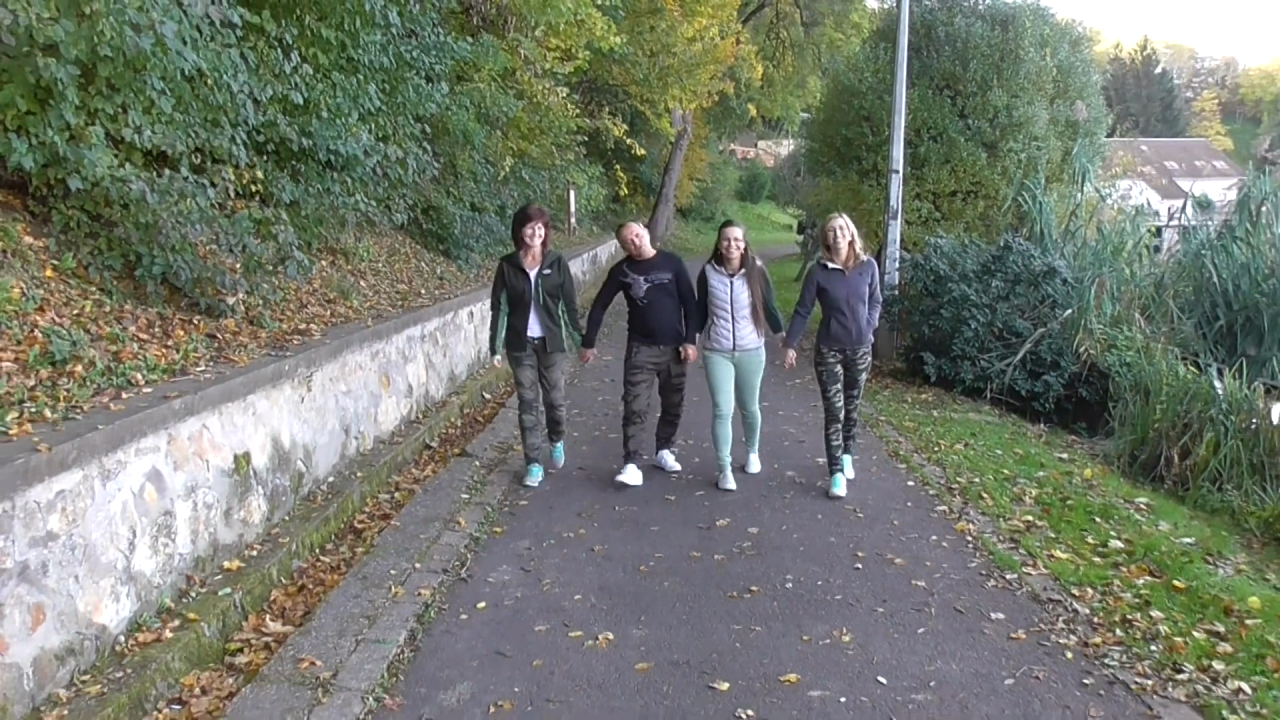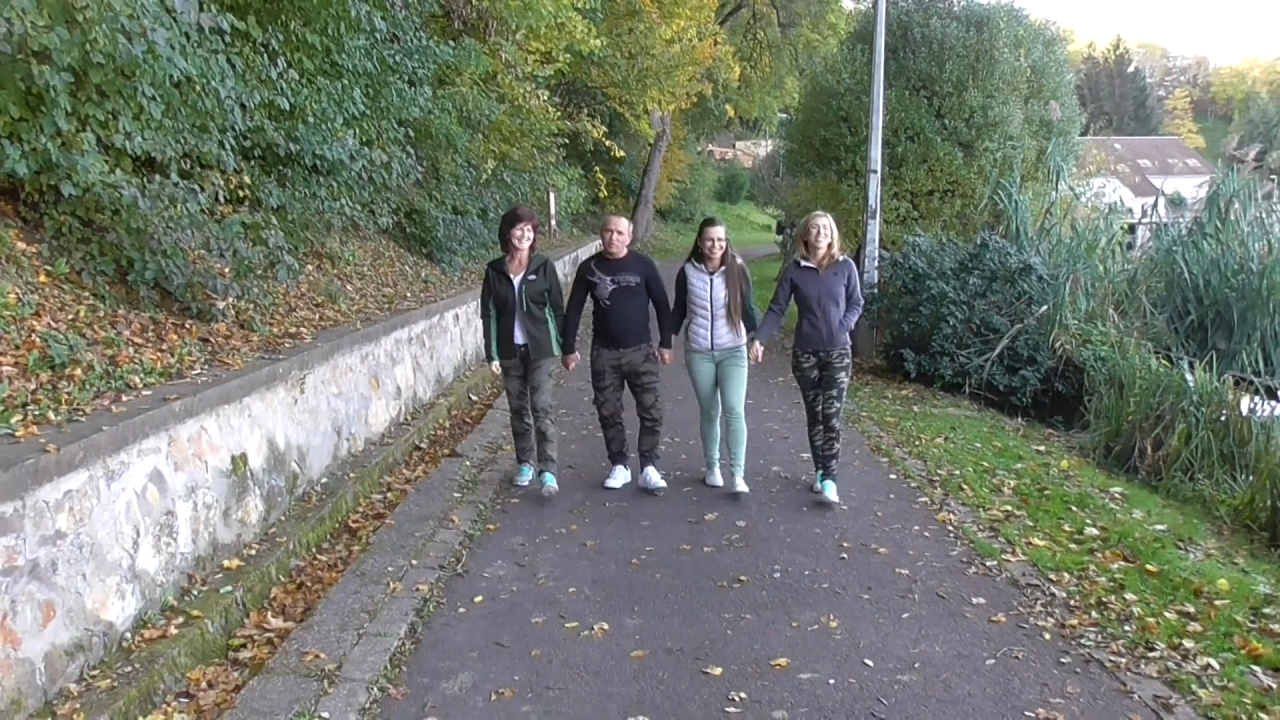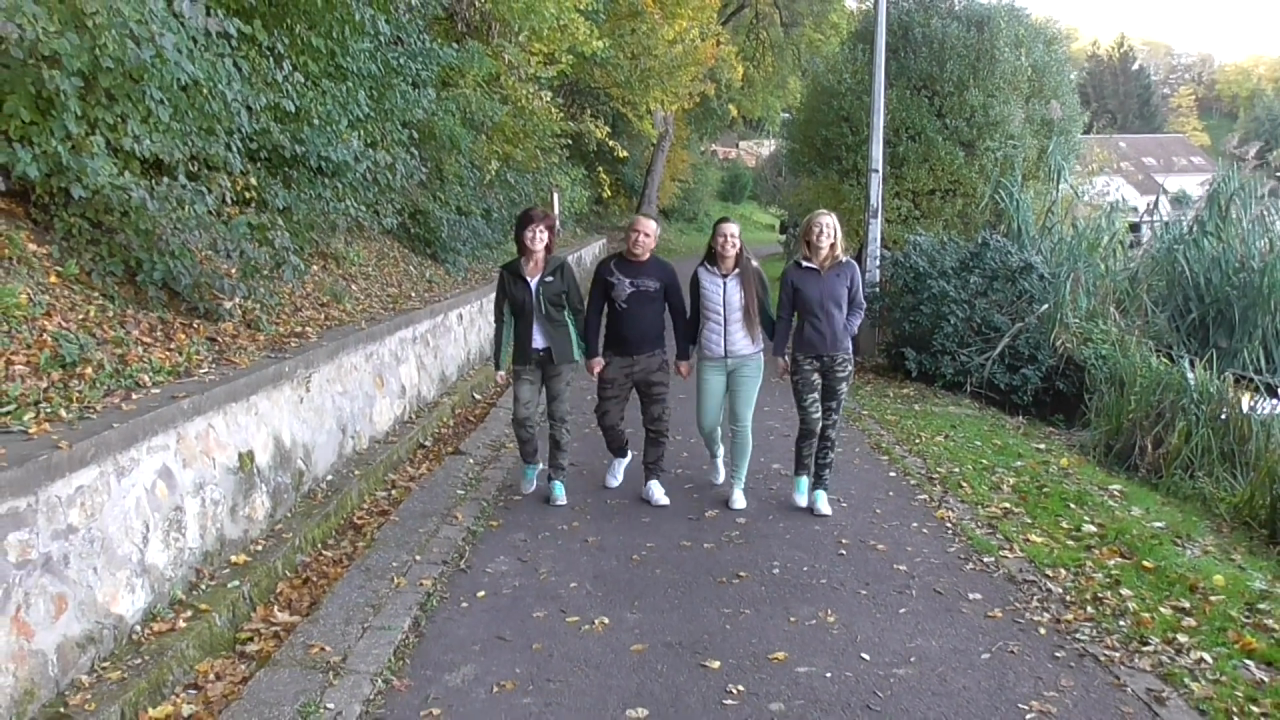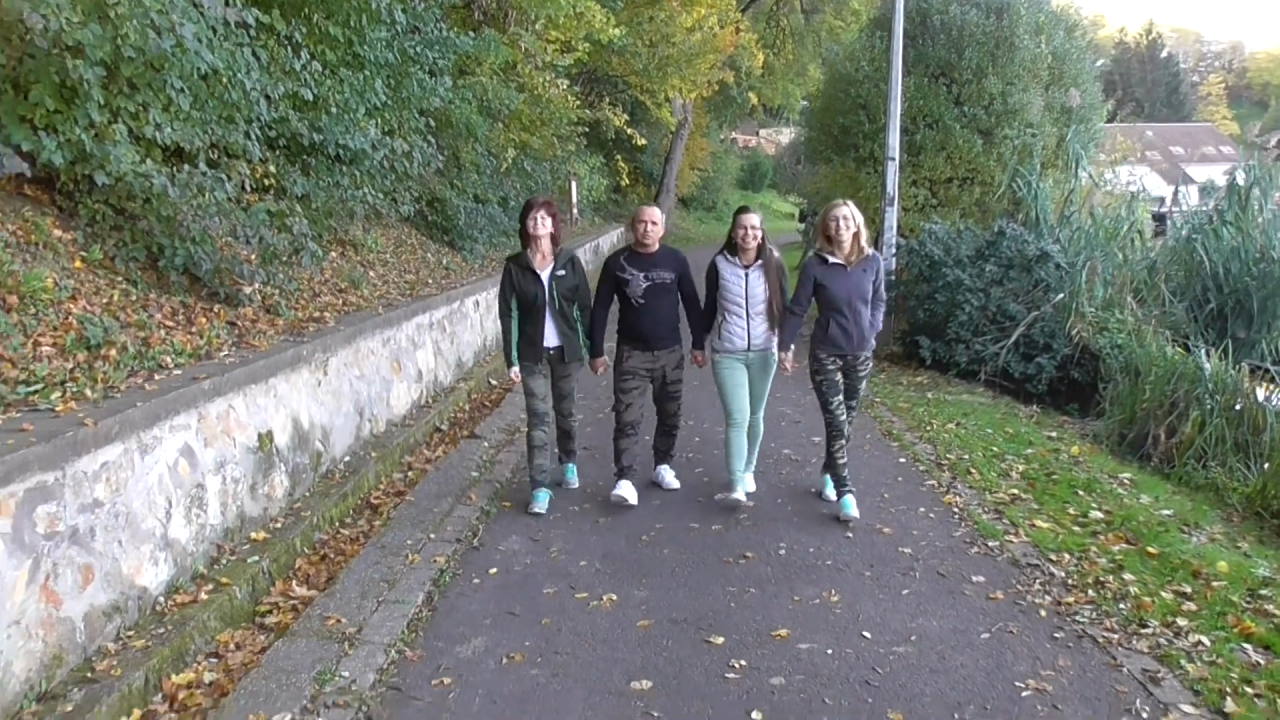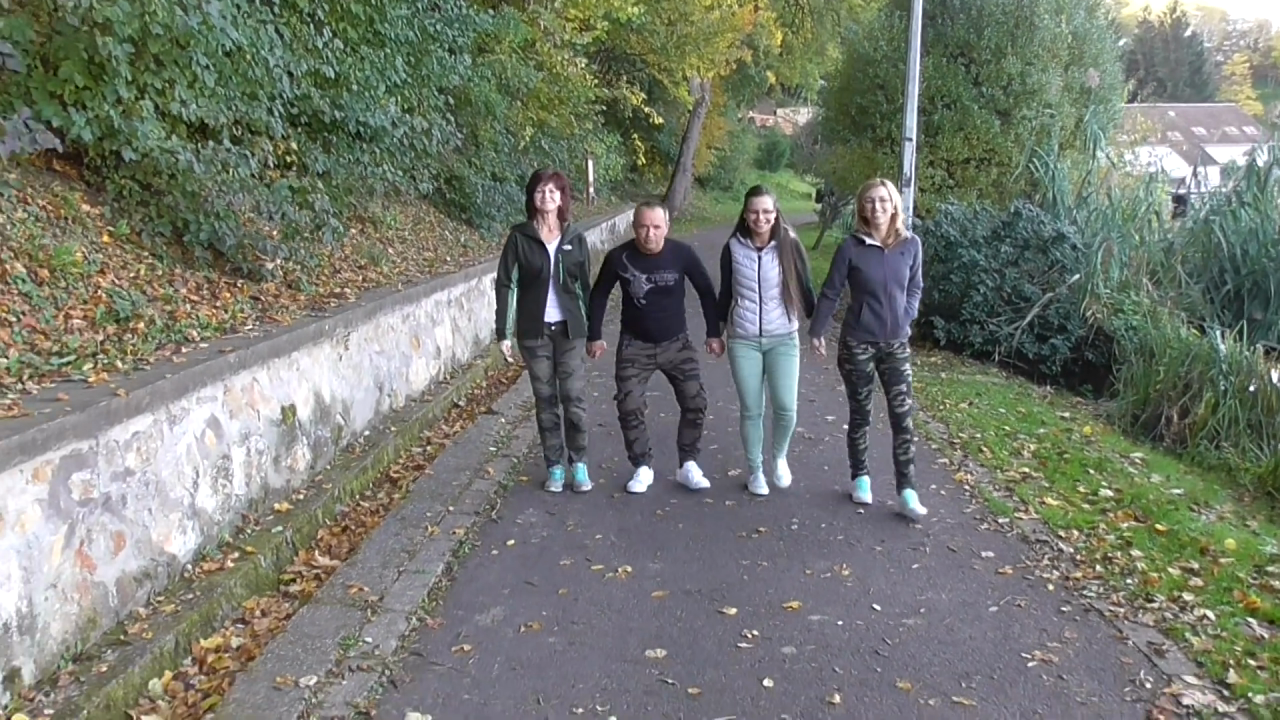
dt=0.5s
person 1, frame 1
left shoulder: (868, 266)
right shoulder: (818, 272)
left elbow: (876, 301)
right elbow: (802, 311)
left wrist: (868, 326)
right wrist: (790, 345)
left hip: (860, 349)
right hip: (828, 350)
left knee: (852, 407)
right knee: (834, 412)
left ankle: (846, 454)
right ankle: (836, 473)
person 1, frame 2
left shoulder: (845, 266)
right shoulder: (793, 270)
left elbow: (856, 304)
right elbow: (777, 309)
left wrist: (843, 327)
right wrist: (758, 339)
left hip: (838, 351)
right hip: (805, 352)
left knee: (832, 414)
right knee: (814, 414)
left ankle: (829, 479)
right ankle: (821, 470)
person 1, frame 3
left shoulder: (848, 269)
right shoulder: (794, 272)
left elbow: (858, 308)
right elbow: (784, 316)
left wrist: (845, 333)
right wrist: (780, 352)
left hip: (840, 357)
right hip: (805, 357)
left knee: (829, 426)
right knee: (810, 423)
left ankle: (819, 488)
right ankle: (801, 477)
person 1, frame 4
left shoulder: (872, 261)
right shoulder: (814, 266)
left elbow: (879, 301)
right elbow: (797, 309)
left wrist: (871, 330)
right wrist: (785, 346)
left hip: (861, 355)
right hip: (825, 355)
left knee: (845, 423)
right knee: (837, 425)
left ankle: (829, 473)
right ankle: (845, 493)
person 1, frame 5
left shoulder: (911, 245)
right shoulder: (851, 247)
right elbow: (831, 292)
left wrist: (906, 317)
right wrist: (817, 331)
left hip: (897, 343)
right hip: (857, 342)
left knee: (902, 416)
right knee: (860, 412)
left ankle: (906, 491)
right ankle: (860, 476)
person 2, frame 1
left shoulder: (557, 263)
right shoulder: (507, 266)
left elbow: (570, 304)
right elbow: (499, 307)
left wrist: (580, 340)
right wrist: (495, 346)
left hip: (552, 343)
right hip: (521, 345)
left knee: (555, 400)
right knee: (528, 403)
left ankle: (556, 441)
right ankle: (533, 463)
person 2, frame 2
left shoulder: (544, 266)
right shoulder: (495, 271)
left elbow: (557, 309)
right elbow: (488, 314)
right wrist: (491, 354)
left hip: (541, 350)
right hip: (510, 351)
left knee: (542, 409)
right knee: (518, 410)
left ankle: (548, 472)
right ankle: (525, 463)
person 2, frame 3
left shoulder: (561, 268)
right shoulder: (509, 273)
left elbow: (577, 311)
right elbow: (503, 319)
left wrist: (587, 351)
right wrist: (500, 362)
left hip: (559, 354)
right hip: (525, 357)
left knee: (558, 417)
right knee: (523, 417)
left ankle: (557, 479)
right ankle: (531, 463)
person 2, frame 4
left shoulder: (569, 261)
right shoulder: (515, 266)
left elbow: (585, 306)
right elbow: (507, 314)
right wrist: (511, 359)
left hip: (566, 351)
right hip: (532, 354)
left knee: (565, 411)
right knee: (538, 417)
left ankle: (568, 462)
right ankle: (539, 489)
person 2, frame 5
left shoulder: (575, 239)
right shoulder: (519, 237)
left elbow: (585, 286)
right elbow: (505, 285)
left wrist: (592, 331)
right wrist: (503, 332)
left hip: (569, 329)
right hip: (533, 331)
left knee: (574, 397)
right knee: (546, 400)
left ankle: (578, 463)
right ankle: (554, 466)
person 3, frame 1
left shoulder: (757, 272)
right shoulder: (707, 273)
left elbow: (769, 307)
right elbow: (701, 310)
left hip: (751, 352)
right hip: (717, 353)
left knee: (750, 409)
right knee: (722, 410)
left ankle: (752, 451)
right ankle: (725, 470)
person 3, frame 2
left shoulder: (737, 269)
right shoulder: (687, 272)
left elbow: (747, 308)
right elbow: (679, 309)
left hip: (733, 351)
right hip: (698, 353)
left knee: (734, 412)
right knee: (709, 412)
left ankle: (738, 475)
right ankle: (712, 466)
person 3, frame 3
left shoulder: (753, 273)
right shoulder: (701, 275)
left elbow: (767, 315)
right elbow: (694, 317)
left hip: (748, 360)
right hip: (710, 361)
left knee: (741, 425)
right knee: (707, 422)
left ankle: (737, 487)
right ankle: (717, 454)
person 3, frame 4
left shoulder: (774, 265)
right shoulder: (719, 265)
left elbow: (784, 307)
right elbow: (710, 307)
left hip: (763, 352)
right hip: (727, 354)
left knee: (754, 416)
right knee: (737, 418)
left ankle: (748, 470)
right ankle: (736, 487)
person 3, frame 5
left shoulder: (790, 246)
right shoulder: (733, 248)
left elbow: (806, 290)
right elbow: (726, 293)
left hip: (783, 339)
right hip: (742, 341)
left knee: (786, 406)
right knee: (751, 410)
left ankle: (779, 458)
right ankle: (754, 471)
person 4, frame 1
left shoulder: (672, 262)
right shoulder: (621, 271)
left elbow: (689, 302)
right elbow: (600, 306)
left wrist: (690, 340)
right wrist: (588, 343)
left hip: (672, 348)
right hip: (640, 349)
left knee: (673, 405)
right knee: (635, 408)
left ankle: (663, 451)
right ankle: (632, 465)
person 4, frame 2
left shoulder: (643, 265)
right shoulder: (588, 268)
left elbow: (661, 305)
right elbow: (574, 309)
left wrist: (665, 343)
right wrist: (569, 348)
left hip: (640, 351)
right hip: (604, 353)
left knee: (651, 410)
right knee: (608, 413)
left ankle: (649, 470)
right ankle: (620, 467)
person 4, frame 3
left shoulder: (664, 271)
right shoulder: (607, 267)
left elbow: (678, 314)
right elbow: (593, 312)
left wrist: (683, 355)
right wrist: (592, 353)
left hip: (653, 359)
right hip: (615, 358)
left knee: (656, 423)
right knee: (607, 417)
left ankle: (652, 482)
right ankle: (621, 454)
person 4, frame 4
left shoulder: (676, 260)
right shoulder: (616, 263)
left elbow: (692, 303)
right elbow: (600, 308)
left wrist: (698, 344)
right wrist: (597, 352)
left hip: (670, 352)
right hip: (631, 353)
left knee: (670, 415)
right knee: (627, 419)
left ankle: (662, 465)
right ankle: (625, 482)
person 4, frame 5
left shoulder: (682, 254)
right shoulder: (618, 257)
left elbow: (706, 291)
right elbow: (599, 294)
left wrist: (714, 333)
right wrist: (594, 335)
left hip: (676, 343)
right hip: (634, 345)
left knee: (695, 402)
right knee: (629, 407)
left ankle: (688, 465)
right ankle: (643, 467)
